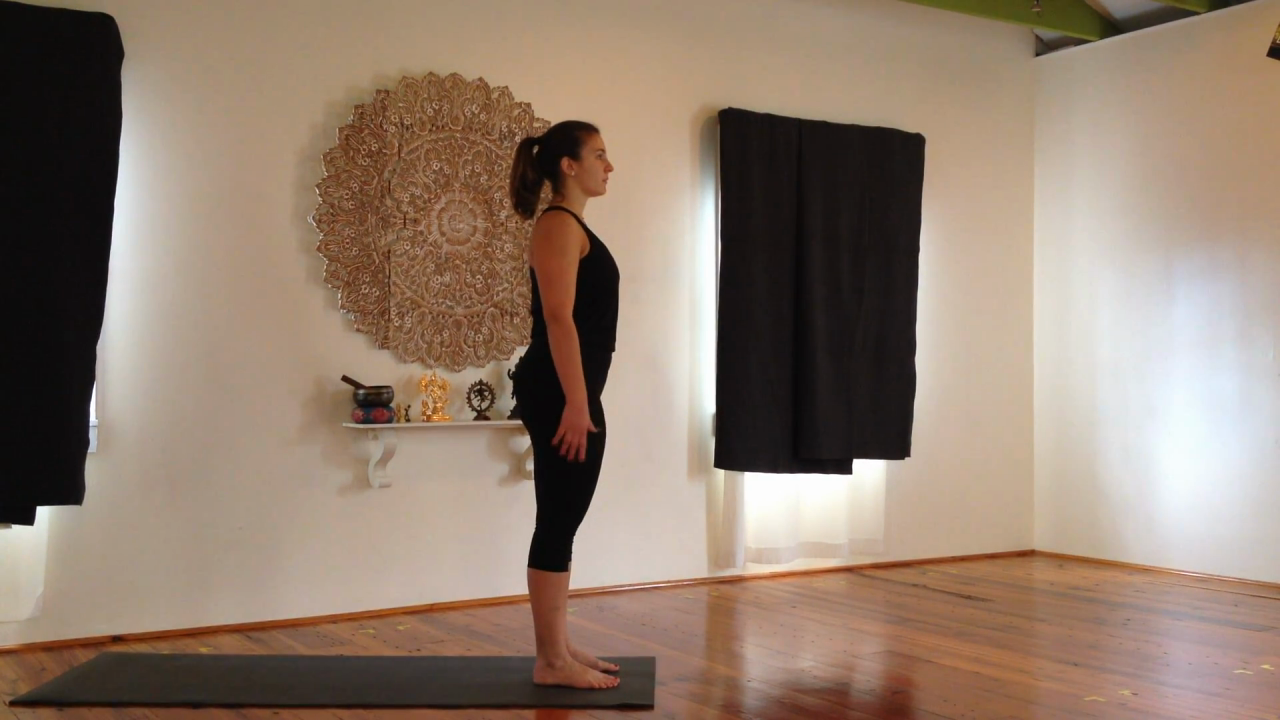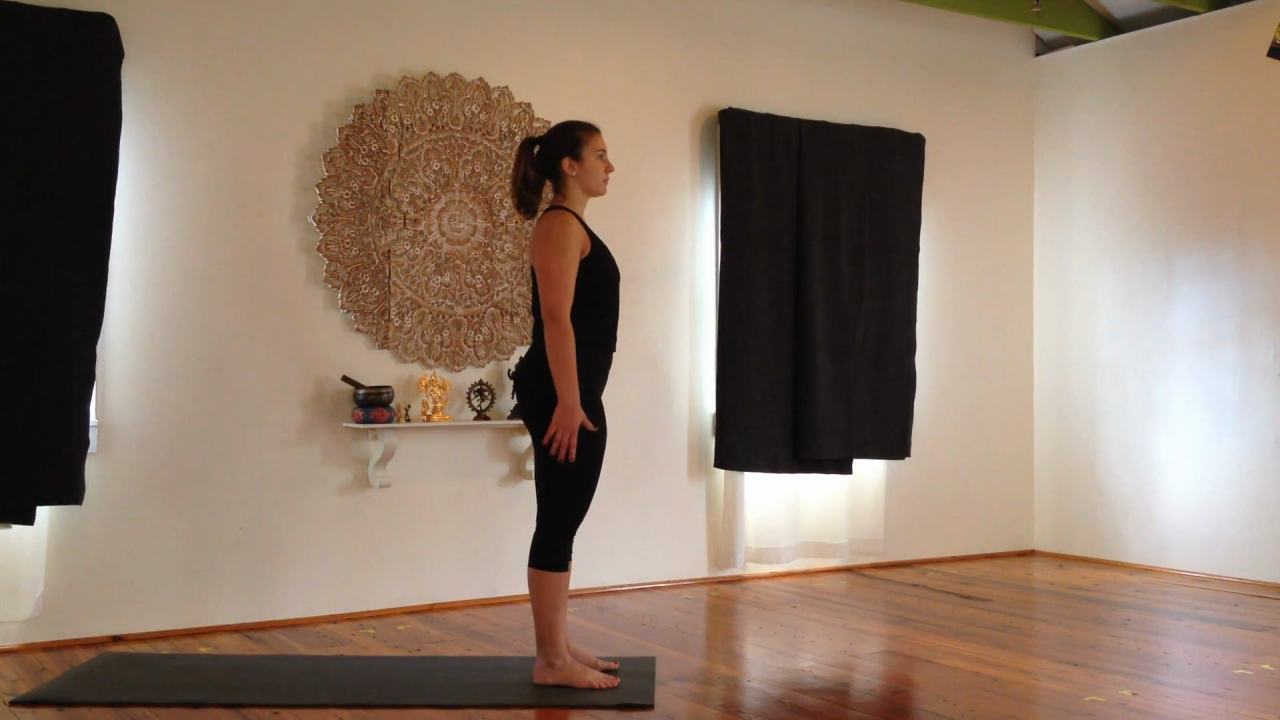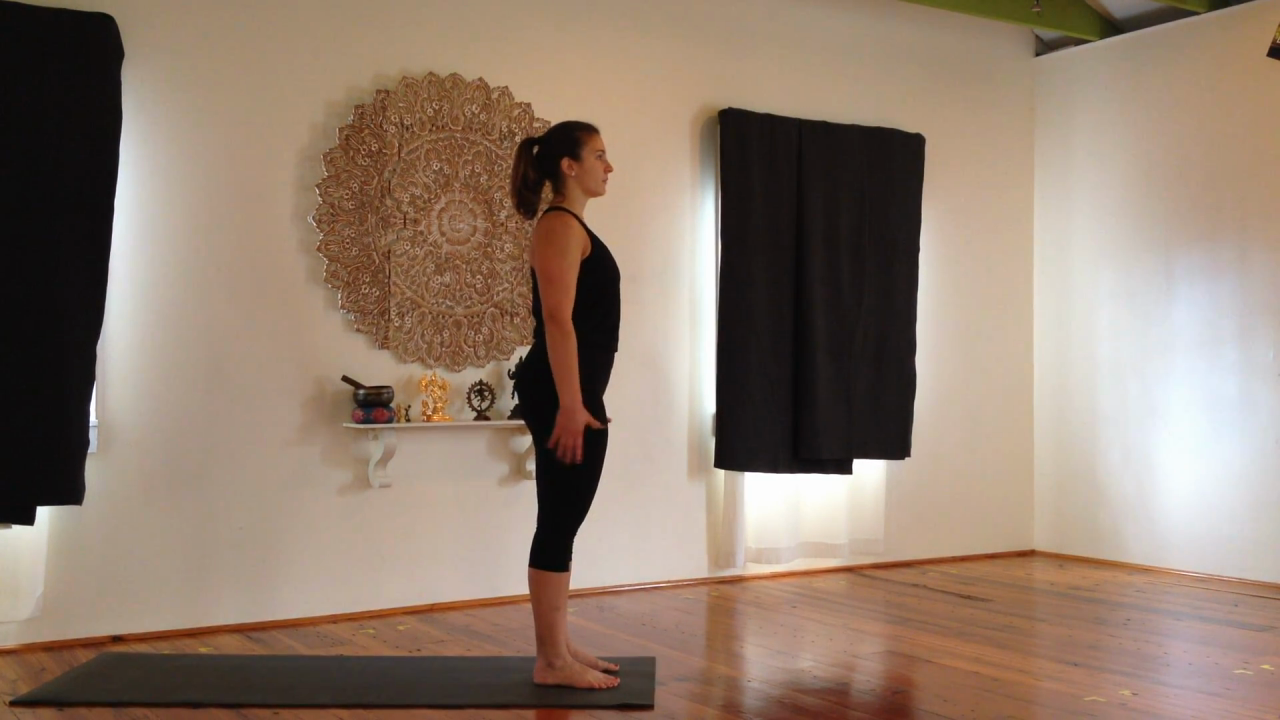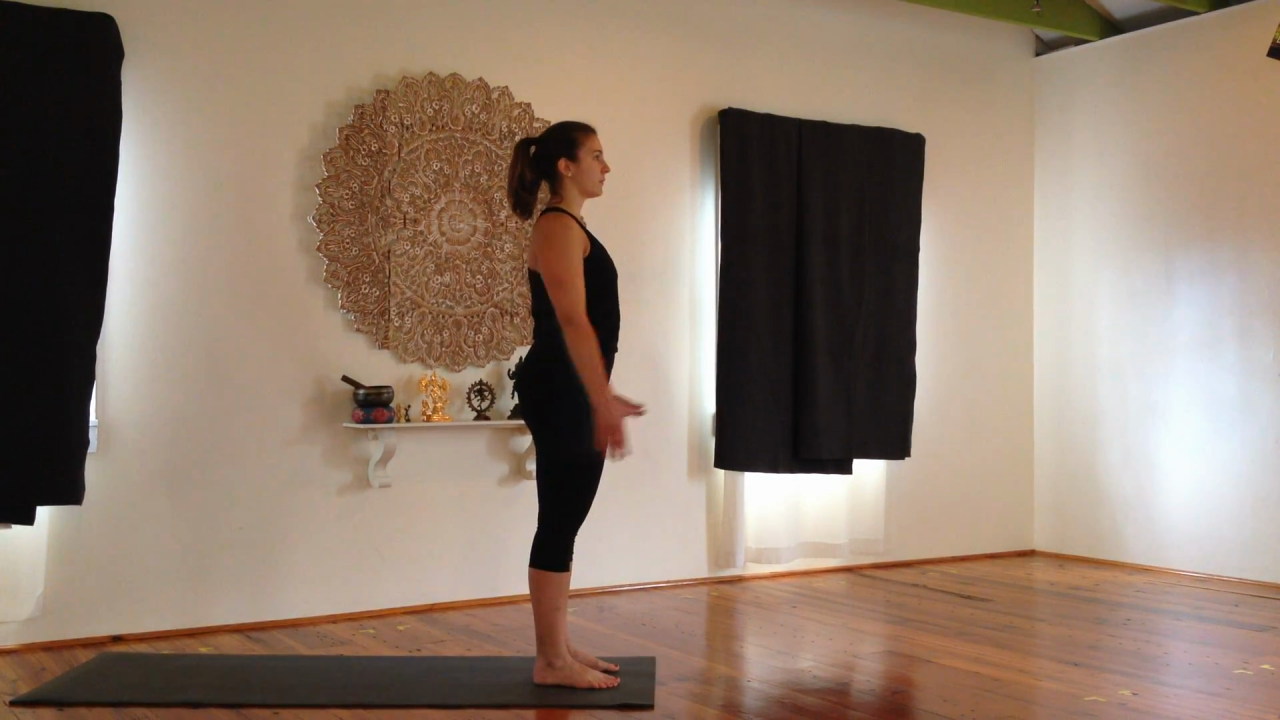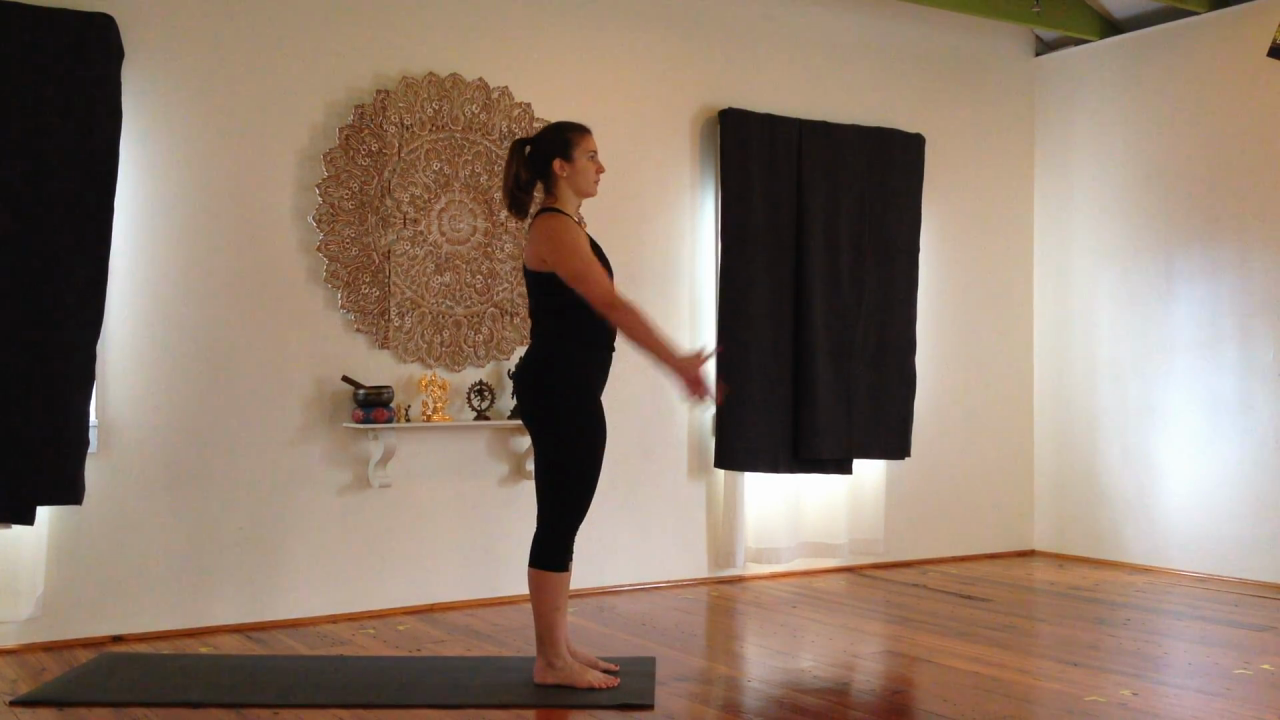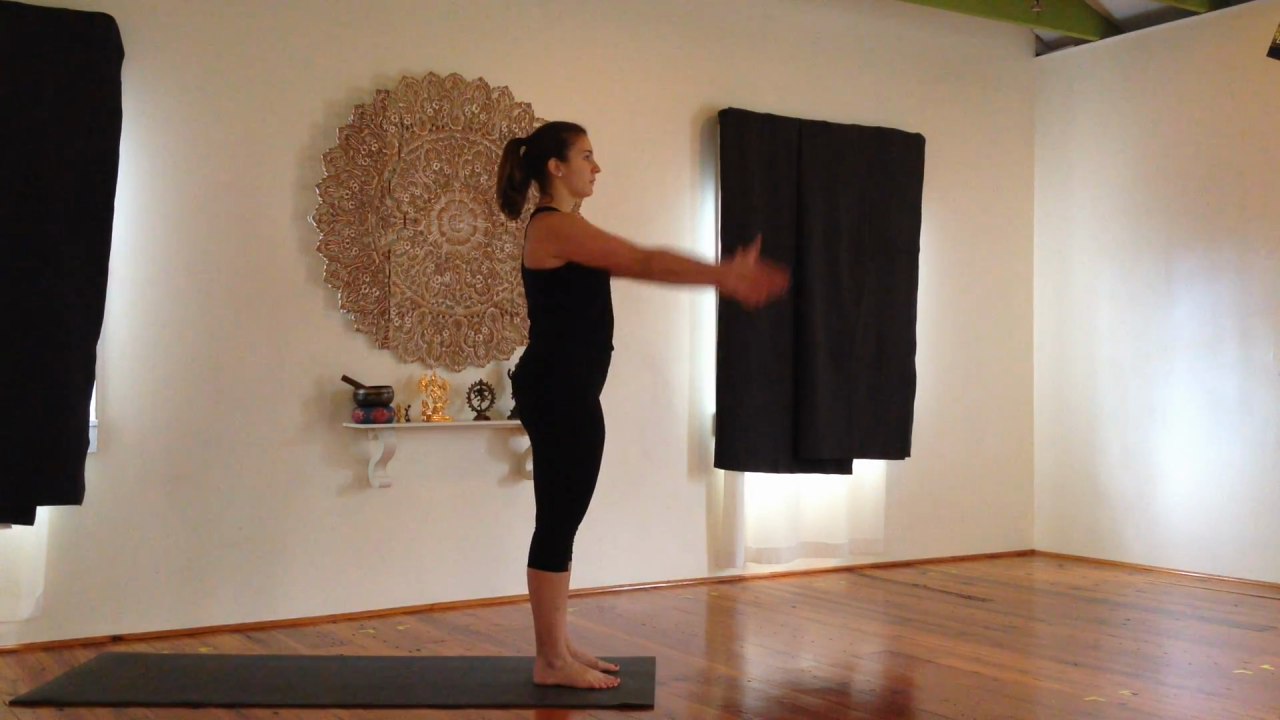
dt=0.2s
person 1, frame 1
left shoulder: (572, 225)
right shoulder: (558, 225)
right elbow: (559, 320)
right wrist: (575, 402)
left hip: (570, 389)
right hip: (559, 391)
left knee: (563, 522)
right knee: (558, 523)
left ankle: (559, 647)
right ankle: (551, 660)
person 1, frame 2
left shoulder: (572, 225)
right shoulder: (560, 225)
right elbow: (556, 318)
right wrist: (568, 402)
left hip: (574, 389)
right hip: (561, 391)
left knee: (564, 521)
right knee: (558, 523)
left ankle: (559, 647)
right ankle: (551, 660)
person 1, frame 3
left shoulder: (571, 225)
right shoulder: (560, 225)
right elbow: (558, 320)
right wrist: (571, 403)
left hip: (574, 390)
right hip: (563, 392)
left knee: (564, 522)
right knee: (559, 523)
left ankle: (559, 647)
right ankle: (551, 660)
person 1, frame 4
left shoulder: (568, 226)
right shoulder: (558, 227)
right elbow: (573, 321)
left wrist: (603, 397)
right wrist: (601, 400)
left hip: (571, 390)
right hip: (561, 392)
left knee: (564, 522)
right knee: (559, 523)
left ankle: (558, 647)
right ankle: (551, 660)
person 1, frame 5
left shoulder: (562, 225)
right shoulder: (554, 226)
left elbow: (600, 312)
right elbow: (612, 305)
left wrist: (670, 358)
right wrist: (673, 362)
left hip: (568, 390)
right hip: (559, 391)
left knee: (563, 522)
right knee: (558, 523)
left ankle: (558, 647)
right ankle: (551, 660)
person 1, frame 6
left shoulder: (561, 225)
right shoulder: (556, 225)
left elbow: (638, 264)
right elbow: (643, 261)
left wrist: (721, 274)
right wrist: (724, 278)
left hip: (566, 390)
right hip: (559, 390)
left knee: (561, 522)
right knee: (557, 523)
left ankle: (557, 648)
right ankle: (551, 660)
